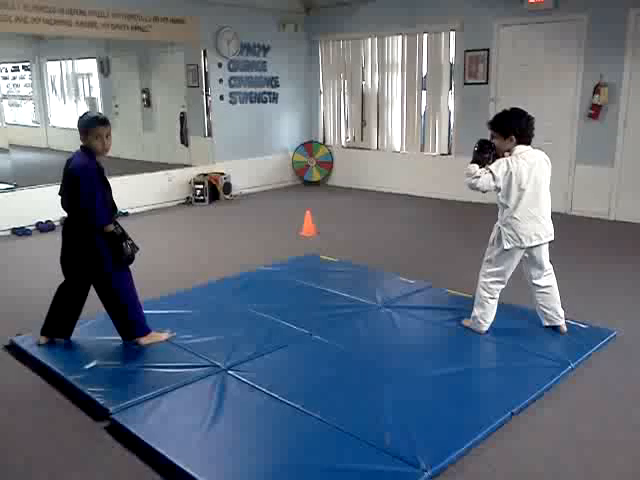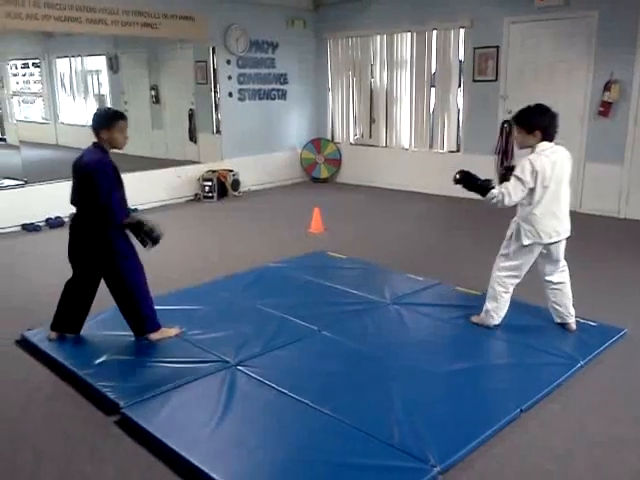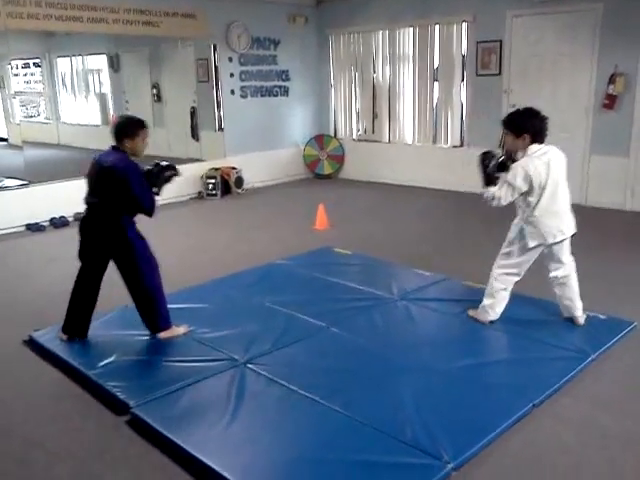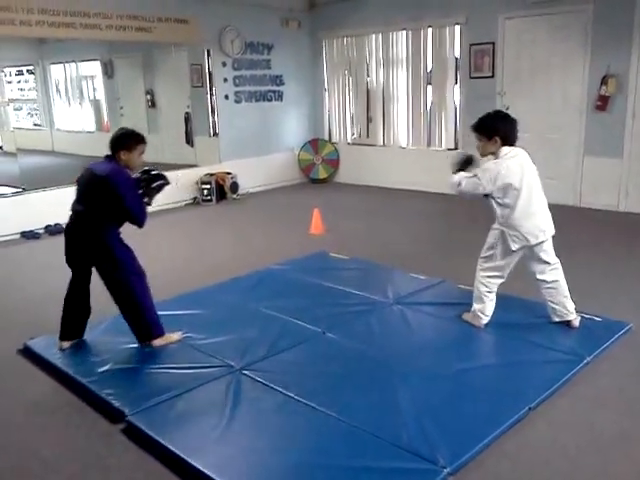
dt=1s
person 1, frame 1
left shoulder: (76, 161)
right shoulder: (87, 167)
right elbow: (95, 210)
right wrist: (114, 233)
left hip: (76, 233)
right hip: (91, 237)
left knee: (74, 283)
right knee: (118, 282)
left ankle: (50, 333)
right ankle: (140, 332)
person 1, frame 2
left shoulder: (85, 158)
right shoulder: (102, 164)
right elbow: (112, 208)
left wrist: (125, 218)
right wrist: (132, 221)
left hip: (83, 229)
right hip: (103, 232)
left knee: (83, 278)
right knee: (130, 277)
left ankle: (60, 327)
right ankle: (150, 328)
person 1, frame 3
left shoulder: (101, 160)
right shoulder: (127, 166)
right elbow: (146, 205)
left wrist: (144, 181)
right wrist: (153, 185)
left hip: (92, 225)
right hip: (116, 228)
left knee: (88, 277)
right knee: (145, 273)
left ankle: (71, 329)
right ankle: (161, 326)
person 1, frame 4
left shoulder: (94, 169)
right shoulder: (120, 177)
right elbow: (137, 218)
left wrist: (134, 188)
right wrist: (144, 196)
left hip: (76, 233)
right hip: (101, 238)
left knee: (79, 282)
right knee: (131, 282)
left ankle: (68, 336)
right ankle: (154, 334)
person 2, frame 1
left shoulder: (507, 165)
right shoulder: (543, 159)
left elbow: (475, 181)
left hip: (512, 232)
right hip: (539, 230)
left knee: (491, 277)
right knee: (542, 275)
left ankle: (479, 322)
right ankle: (557, 321)
person 2, frame 2
left shoulder: (531, 163)
right shoulder: (564, 155)
left elbow: (507, 197)
left wrist: (478, 185)
right wrist: (515, 177)
left hip: (530, 229)
right hip: (557, 227)
left knee: (505, 271)
right knee: (557, 273)
left ankle: (490, 316)
right ankle: (567, 319)
person 2, frame 3
left shoulder: (523, 167)
right shoulder: (557, 155)
left elbow: (498, 198)
left hip: (532, 230)
right hip: (560, 225)
left knee: (505, 269)
right knee: (563, 269)
left ankle: (487, 312)
right ankle: (575, 313)
person 2, frame 4
left shoulder: (494, 169)
right shoulder: (522, 156)
left elbow: (463, 187)
left wrist: (460, 173)
right wrist: (480, 172)
left hip: (512, 231)
right hip: (539, 226)
left knee: (488, 271)
right knee: (549, 271)
left ankle: (479, 315)
right ankle: (568, 315)
